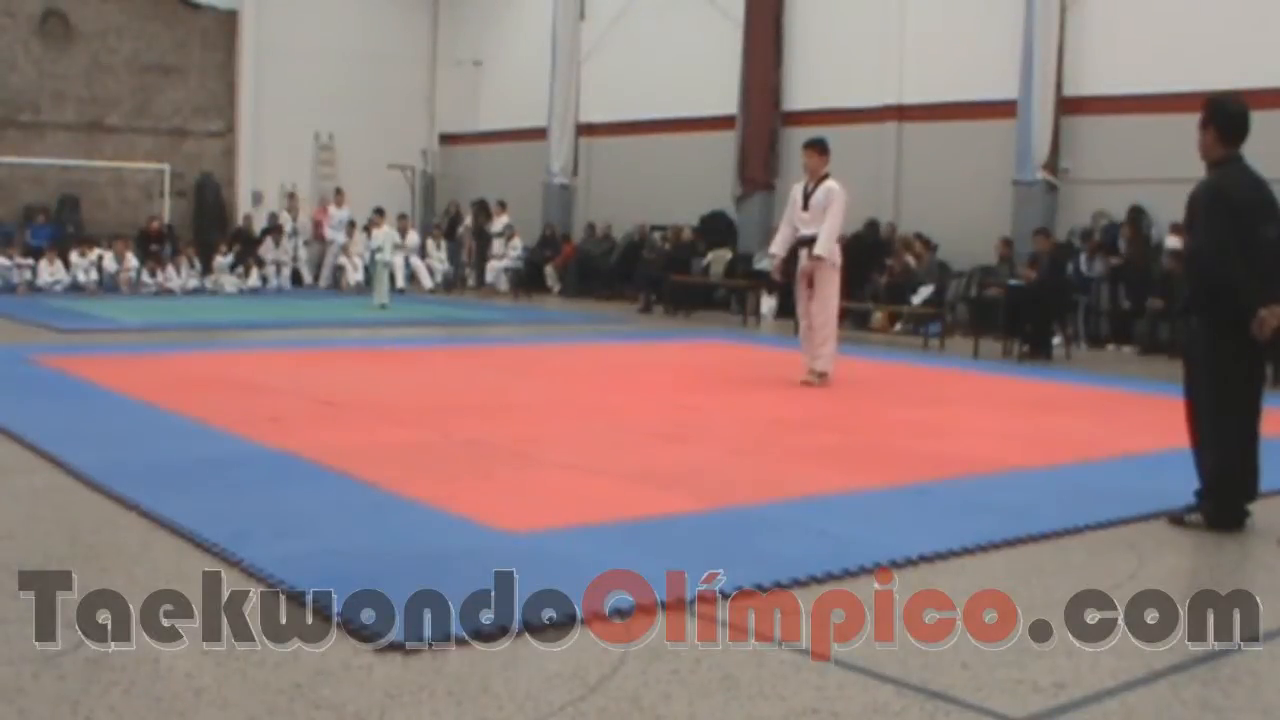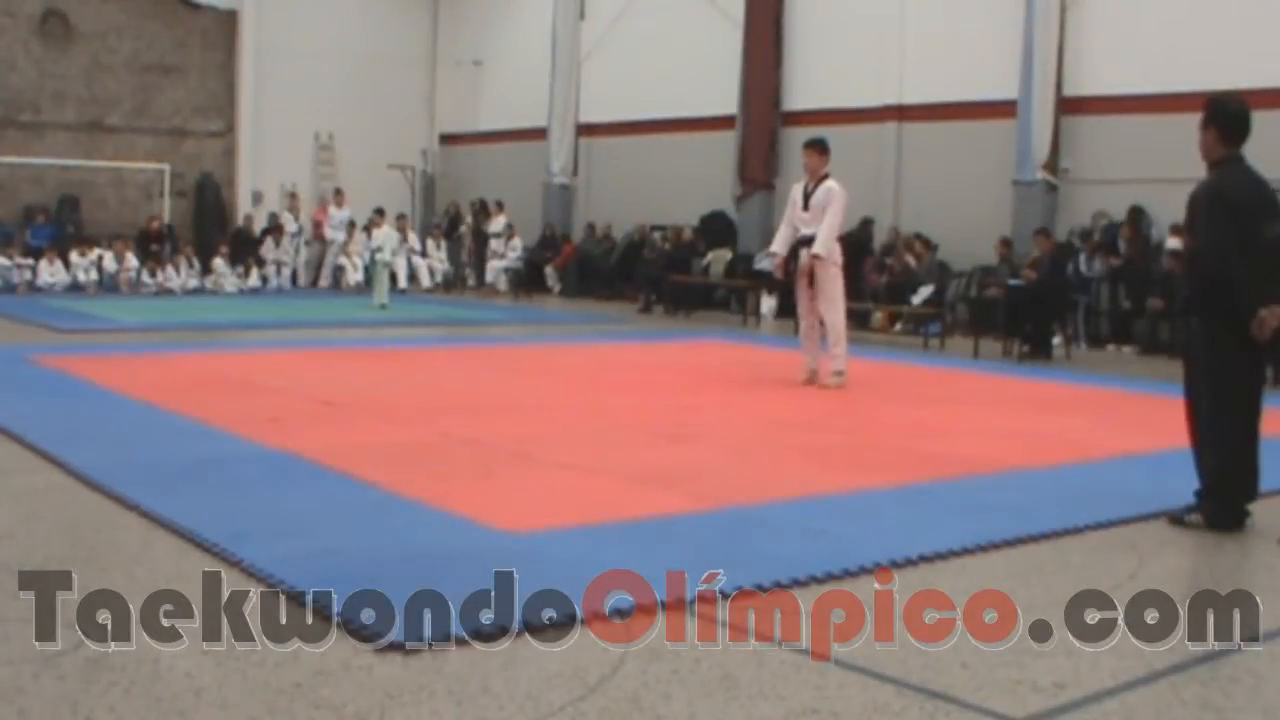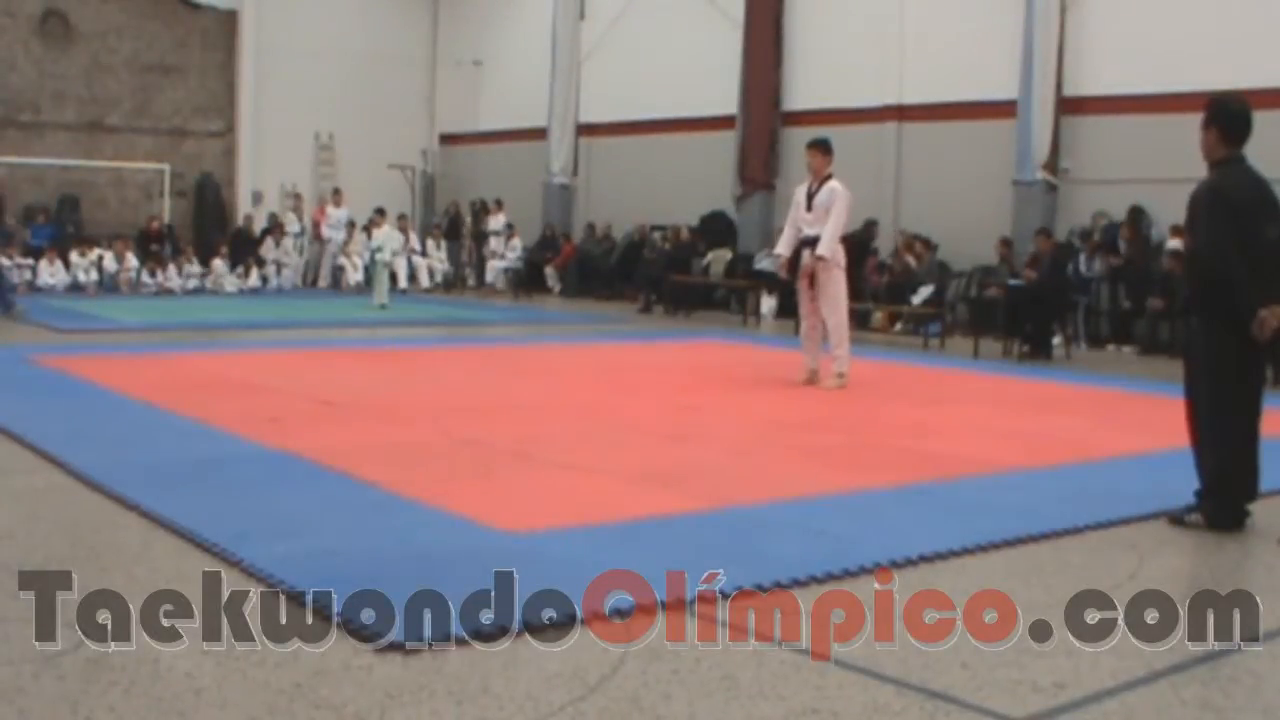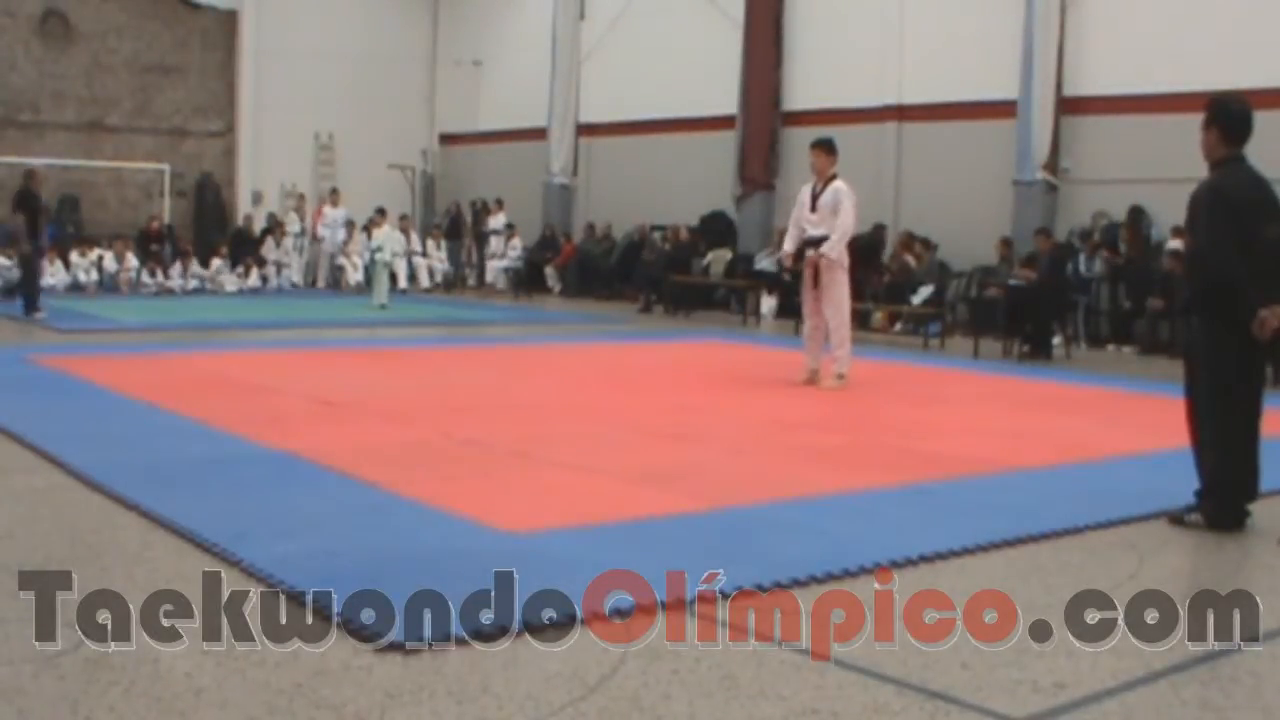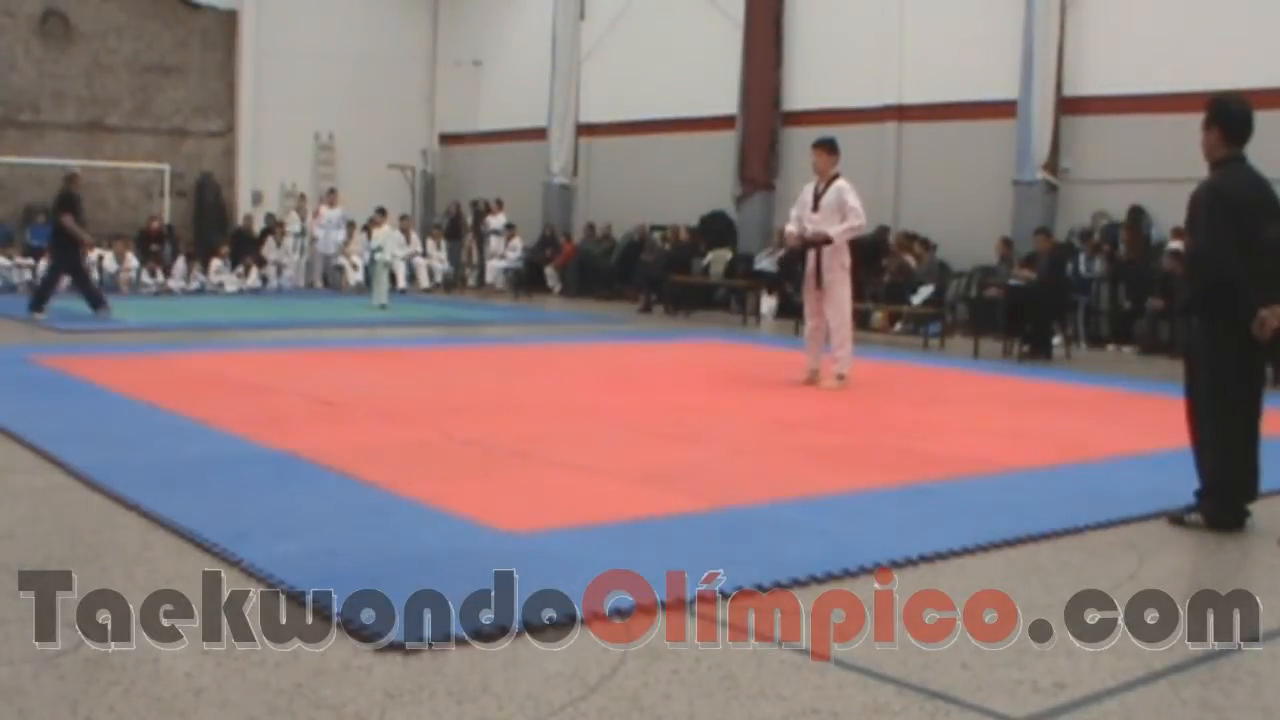
dt=0.3s
person 1, frame 1
left shoulder: (1211, 192)
left elbow: (1209, 262)
left hip: (1218, 317)
left knee: (1213, 410)
right knee: (1240, 407)
left ankle: (1220, 506)
right ankle: (1235, 499)
person 1, frame 2
left shoulder: (1211, 192)
left elbow: (1210, 261)
left hip: (1218, 317)
left knee: (1214, 411)
right knee: (1240, 408)
left ankle: (1220, 506)
right ankle: (1233, 500)
person 1, frame 3
left shoulder: (1212, 192)
left elbow: (1210, 262)
left hip: (1219, 317)
left knee: (1214, 410)
right knee: (1241, 407)
left ankle: (1220, 505)
right ankle: (1235, 499)
person 1, frame 4
left shoulder: (1212, 192)
left elbow: (1211, 261)
left hip: (1219, 316)
left knee: (1214, 411)
right knee: (1241, 408)
left ankle: (1220, 505)
right ankle: (1235, 499)
person 1, frame 5
left shoulder: (1213, 192)
left elbow: (1210, 262)
left hip: (1219, 317)
left knee: (1214, 410)
right knee: (1241, 408)
left ankle: (1220, 505)
right ankle: (1235, 499)
person 2, frame 1
left shoulder: (833, 190)
right shoulder: (797, 190)
left elbow: (831, 227)
right elbow: (787, 225)
left wrist: (816, 259)
right wrist: (778, 256)
left hip: (824, 257)
right hip: (800, 255)
left knee: (823, 314)
right knee: (804, 314)
left ankle: (823, 369)
right ankle: (812, 366)
person 2, frame 2
left shoulder: (834, 190)
right shoulder: (797, 190)
left elbow: (829, 227)
right elbow: (788, 224)
left wrist: (813, 257)
right wrist: (780, 254)
left hip: (825, 256)
right hip: (802, 254)
left knee: (831, 313)
right knee: (806, 314)
left ankle: (838, 370)
right ankle: (812, 368)
person 2, frame 3
left shoulder: (837, 191)
right shoulder: (801, 191)
left elbow: (833, 228)
right elbow: (792, 225)
left wrist: (817, 258)
right wrist: (785, 255)
left hip: (828, 257)
right hip: (804, 255)
left knee: (834, 314)
right knee: (808, 315)
left ankle: (840, 371)
right ankle: (812, 369)
person 2, frame 4
left shoulder: (841, 190)
right shoulder: (806, 191)
left elbow: (845, 228)
right elbow: (795, 224)
left wrist: (822, 254)
right wrist: (789, 249)
left hip: (832, 257)
right hip: (808, 257)
left knee: (836, 315)
right knee: (811, 315)
left ankle: (840, 372)
right ankle: (812, 369)
person 2, frame 5
left shoulder: (843, 189)
right shoulder: (808, 190)
left elbow: (858, 221)
right elbow: (796, 218)
left wrist: (829, 234)
right wrist: (792, 233)
left hip: (834, 255)
right hip: (812, 256)
left knee: (837, 315)
right knee: (812, 315)
left ankle: (841, 372)
right ankle: (813, 369)
